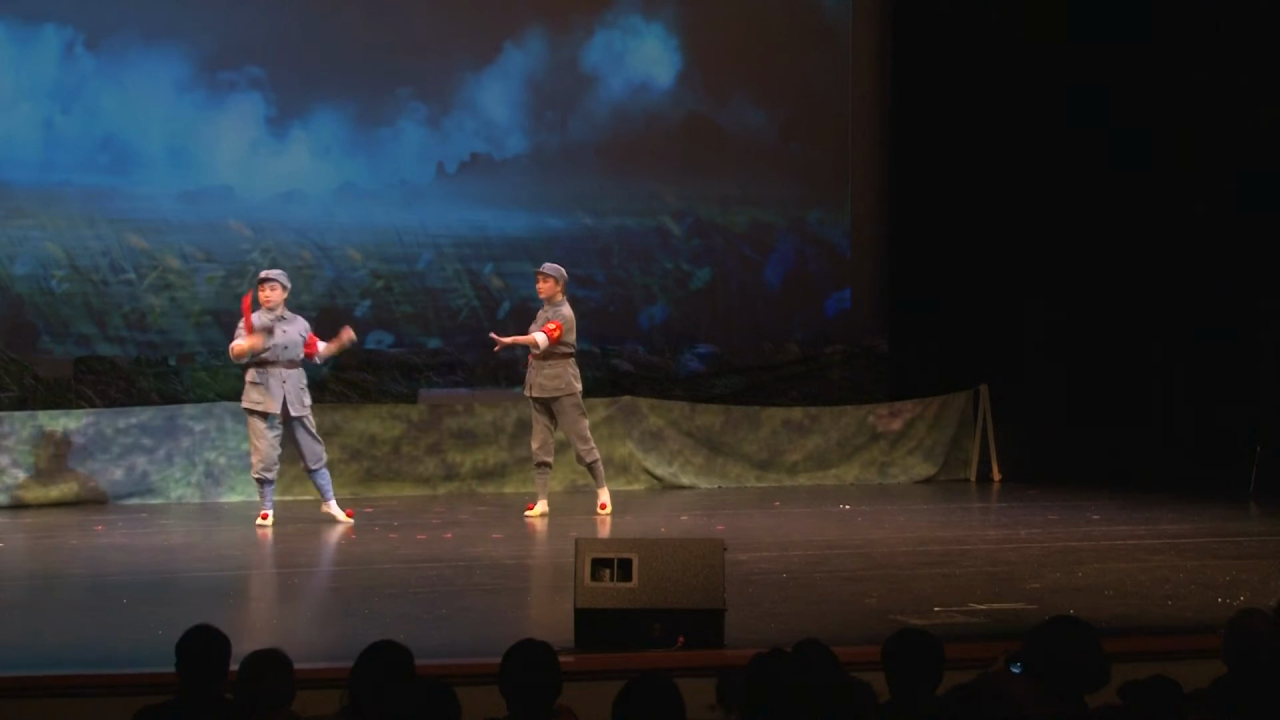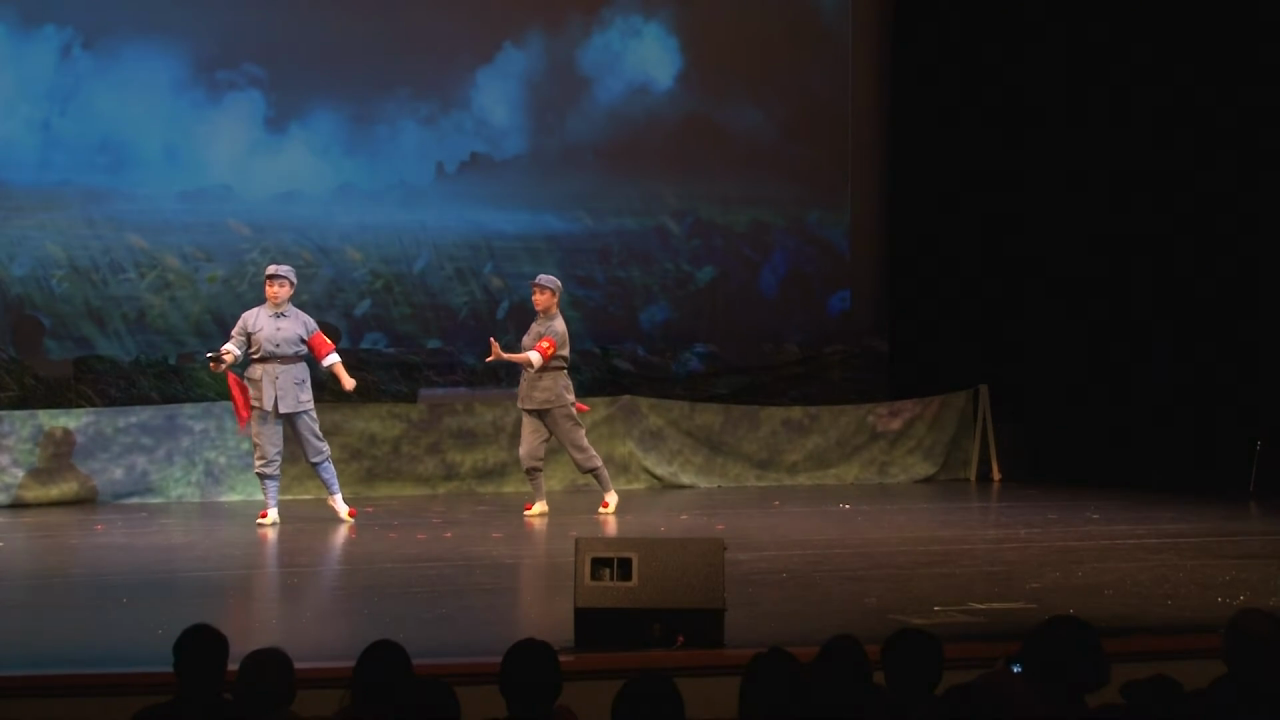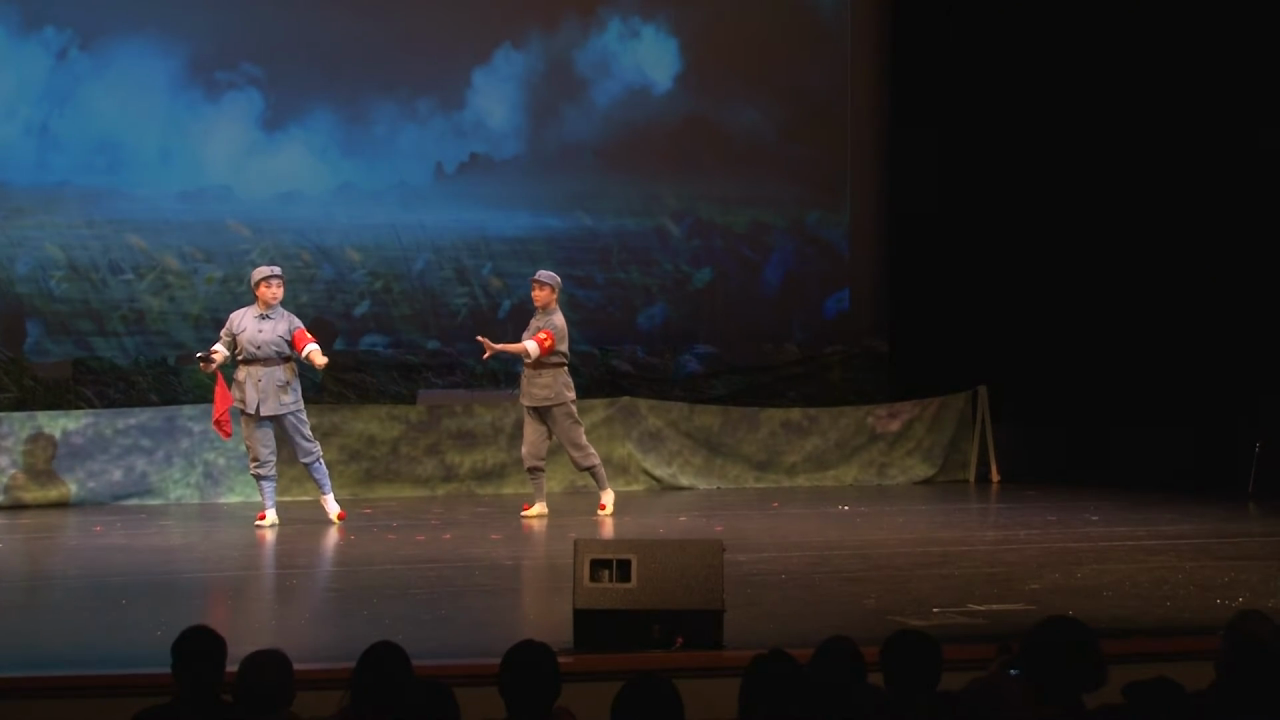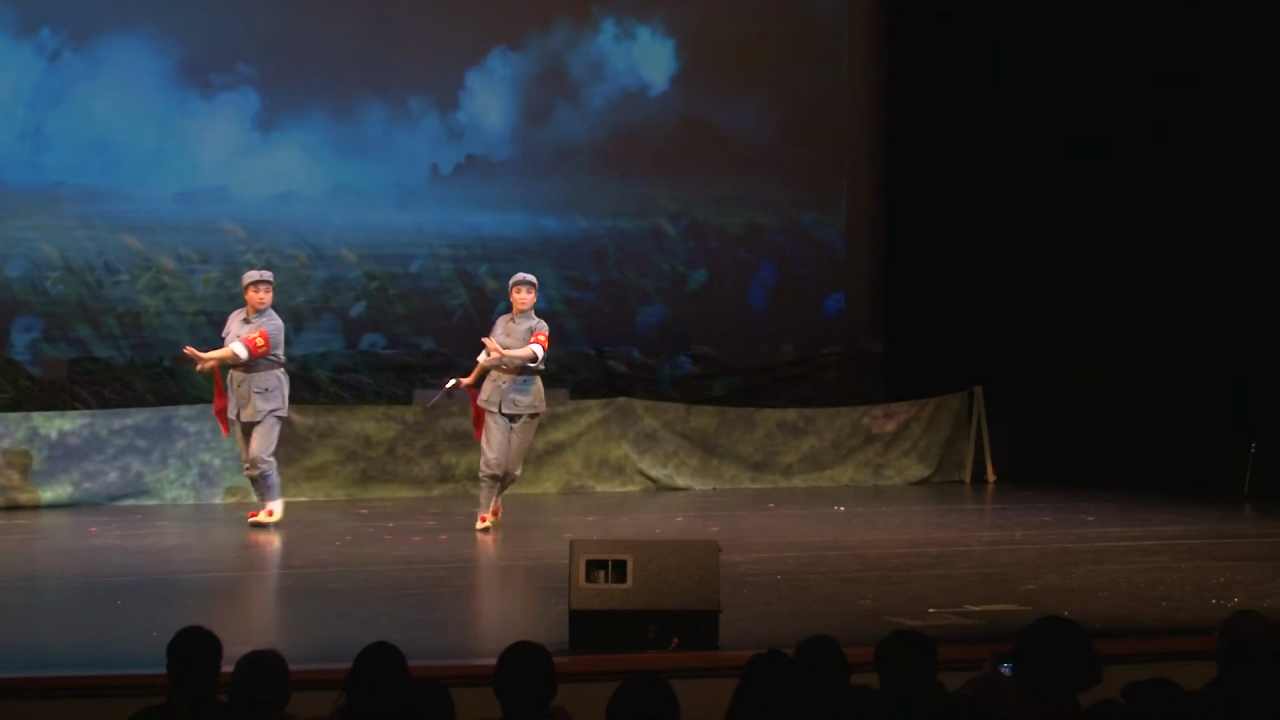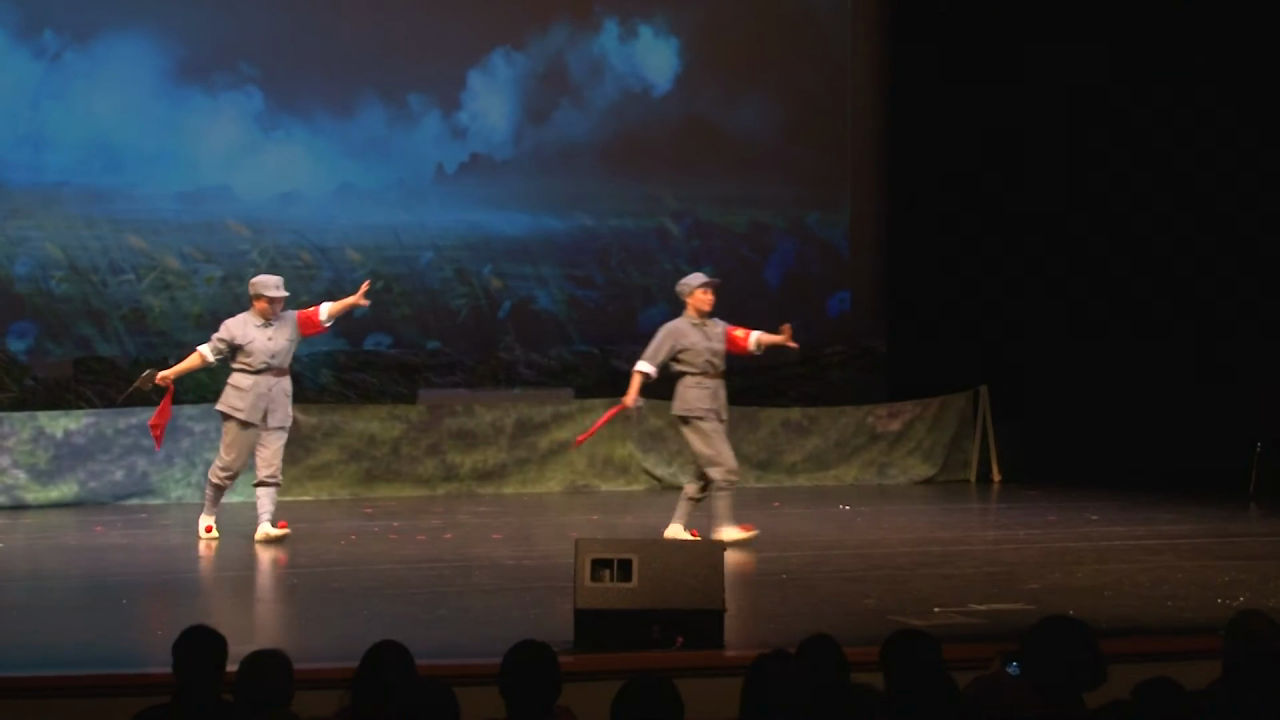
dt=1s
person 1, frame 1
left shoulder: (298, 323)
right shoulder: (250, 322)
left elbow: (316, 351)
right elbow: (236, 352)
left wrist: (339, 342)
right wrist: (250, 343)
left hip: (295, 391)
right hip: (262, 392)
left knee: (313, 450)
right knee: (265, 453)
left ankle: (329, 504)
right ankle: (267, 510)
person 1, frame 2
left shoulder: (303, 320)
right shoulder: (250, 318)
left elbow: (325, 350)
right elbow: (236, 348)
left wrist: (344, 377)
right wrist: (221, 362)
left hip: (295, 387)
right hip: (263, 389)
left knee: (315, 444)
right knee: (266, 450)
left ankle: (336, 497)
right ankle: (271, 509)
person 1, frame 3
left shoulder: (289, 321)
right shoulder: (238, 318)
left elbow: (307, 344)
right elbow: (225, 347)
left wrist: (317, 358)
right wrist: (212, 363)
left hip: (283, 388)
right hip: (250, 389)
left knee: (306, 444)
right knee: (260, 453)
left ankle: (328, 497)
right ankle: (270, 510)
person 1, frame 4
left shoulder: (272, 325)
right shoulder: (235, 318)
left elbow: (243, 350)
left wrist: (207, 358)
right wrist: (211, 364)
left hip: (267, 391)
right hip: (240, 389)
left knee: (259, 454)
right knee: (250, 457)
left ankle: (274, 501)
right ankle: (267, 508)
person 1, frame 5
left shoulder: (291, 322)
right shoulder: (235, 326)
left elbow: (323, 312)
right elbow: (206, 353)
left wrist: (352, 300)
right wrist: (172, 372)
left hip: (277, 398)
right hip: (244, 397)
left knee: (271, 466)
right knee: (230, 461)
left ankle: (264, 525)
right ankle: (208, 514)
person 2, frame 1
left shoulder: (562, 313)
right shoulder: (544, 311)
left elbow: (543, 338)
left wrist: (511, 340)
right wrist: (535, 357)
left hip: (562, 380)
right hip: (539, 381)
left knee: (581, 438)
right knee: (540, 443)
left ankle: (602, 492)
right ankle: (542, 501)
person 2, frame 2
left shoulder: (555, 328)
right shoulder: (538, 322)
left elbow: (537, 358)
left wrist: (504, 357)
left hip: (554, 394)
right hip: (532, 395)
left knee: (578, 447)
right knee: (528, 453)
left ankle: (609, 493)
right ankle: (540, 501)
person 2, frame 3
left shoulder: (555, 323)
right shoulder: (538, 318)
left elbow: (533, 347)
left wrist: (497, 347)
left hip: (555, 390)
right hip: (533, 390)
left knee: (577, 444)
right knee: (532, 451)
left ankle: (605, 492)
right ankle: (540, 502)
person 2, frame 4
left shoulder: (538, 326)
right shoulder: (501, 322)
left elbow: (535, 352)
right elbow: (488, 354)
left wrist: (504, 353)
right wrist: (471, 378)
left hip: (526, 394)
right hip: (496, 391)
left knee: (513, 461)
right knee: (492, 457)
left ankle: (496, 499)
right ankle: (484, 512)
person 2, frame 5
left shoulder: (715, 327)
right shoulder: (673, 330)
left elbow: (749, 339)
right elbow: (647, 362)
left wrist: (777, 339)
right wrist: (633, 392)
left hip: (715, 400)
right hip: (692, 401)
left knee: (708, 470)
right knee: (723, 464)
left ankle: (676, 526)
right ankle: (723, 526)
